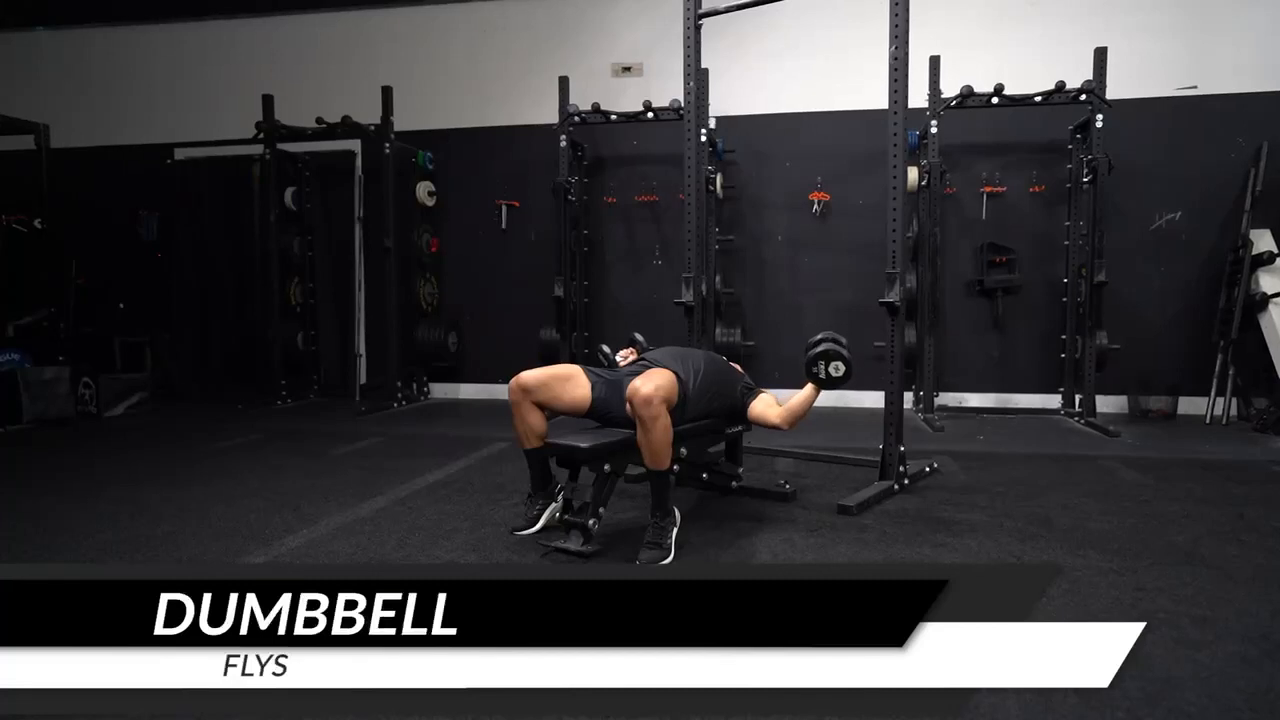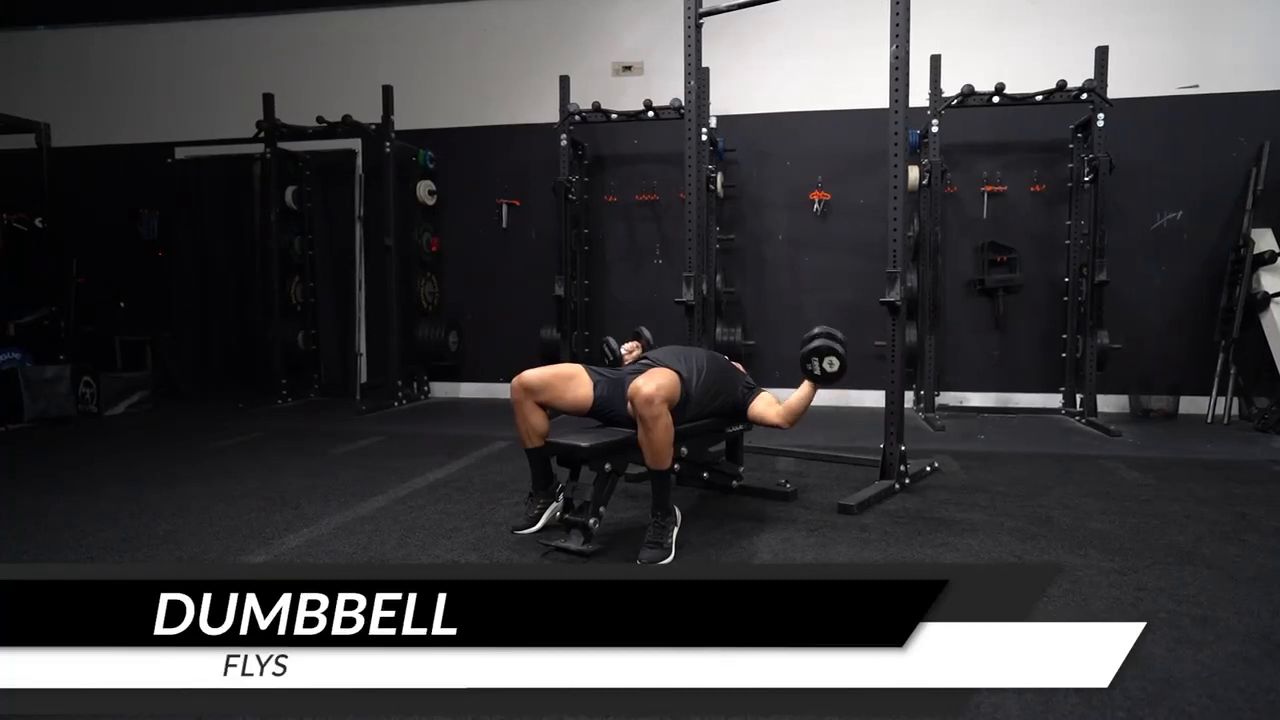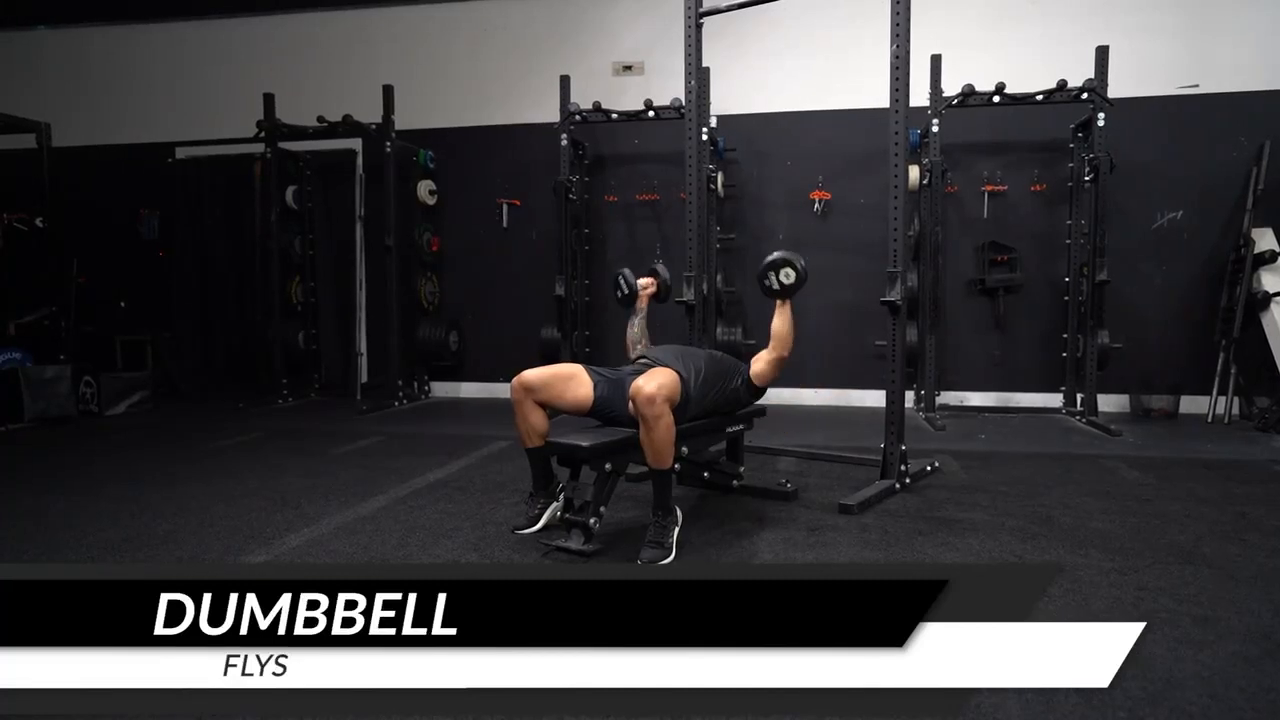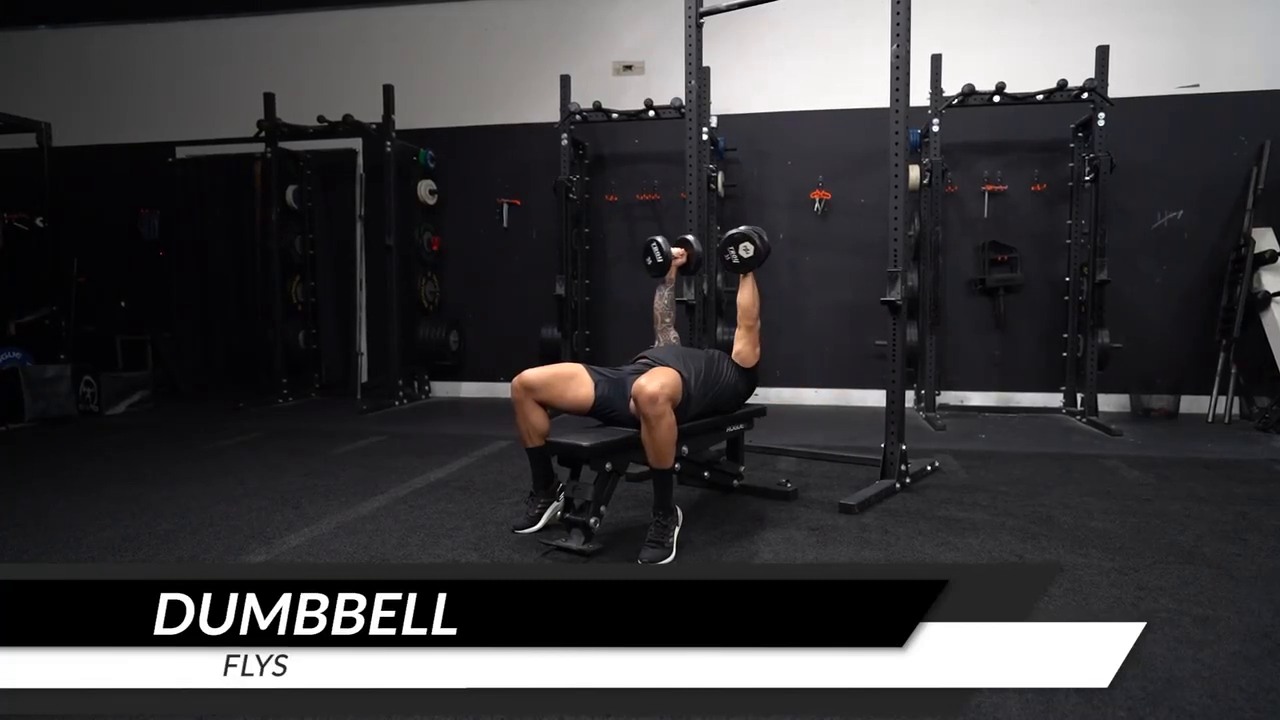
dt=0.4s
person 1, frame 1
left shoulder: (742, 390)
left elbow: (781, 418)
left wrist: (817, 381)
right wrist: (627, 364)
left hip: (651, 393)
right hip: (626, 381)
left knee: (645, 395)
right knee: (523, 386)
left ankle: (663, 518)
right ankle: (544, 494)
person 1, frame 2
left shoulder: (743, 388)
left elbow: (783, 416)
left wrist: (813, 378)
right wrist: (631, 358)
left hip: (653, 395)
left knee: (648, 394)
right knee: (525, 384)
left ankle: (664, 516)
right ankle: (545, 493)
person 1, frame 3
left shoulder: (741, 382)
right shoulder: (699, 359)
left elbow: (778, 352)
right elbow: (638, 350)
left wrist: (783, 301)
right wrist: (642, 301)
left hip: (653, 392)
right hip: (628, 377)
left knee: (647, 393)
right knee: (525, 385)
left ankle: (664, 515)
right ankle: (546, 493)
person 1, frame 4
left shoulder: (738, 377)
right shoulder: (693, 359)
left elbow: (748, 325)
right elbow: (664, 324)
left wrist: (746, 272)
right wrist: (670, 272)
left hip: (656, 391)
right hip: (624, 379)
left knee: (650, 393)
right knee: (525, 384)
left ankle: (665, 516)
right ankle: (546, 492)
